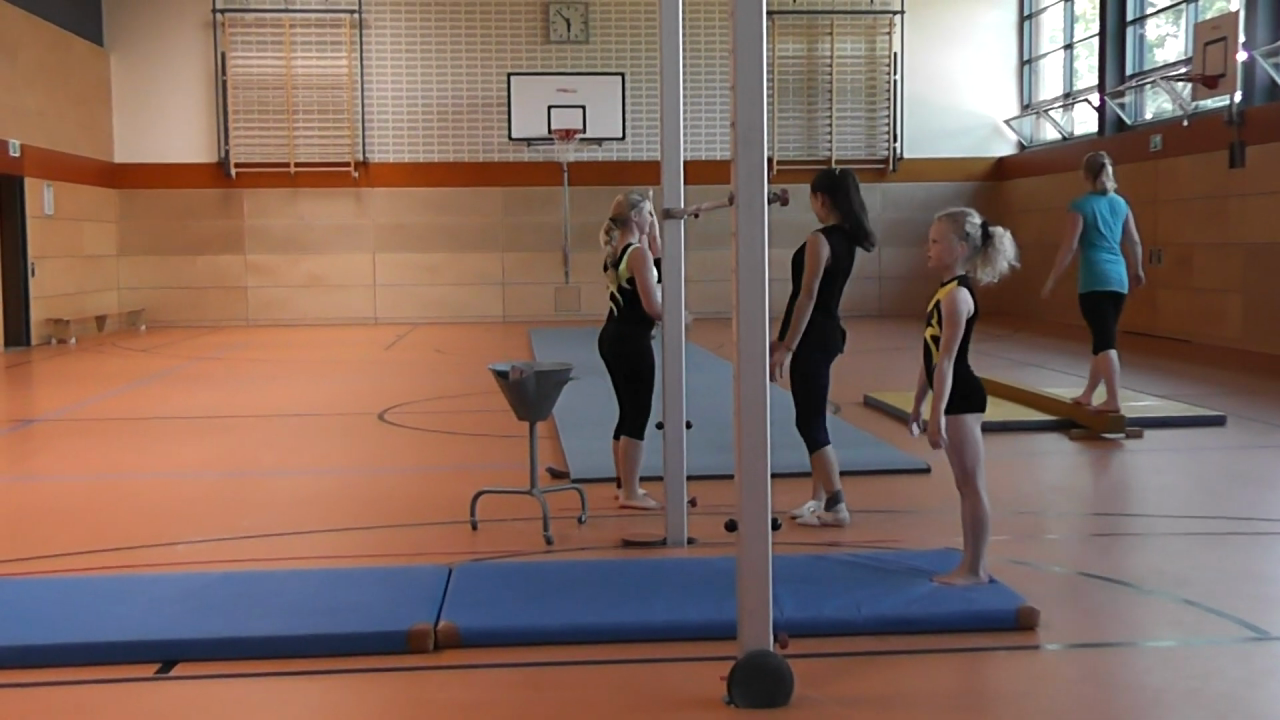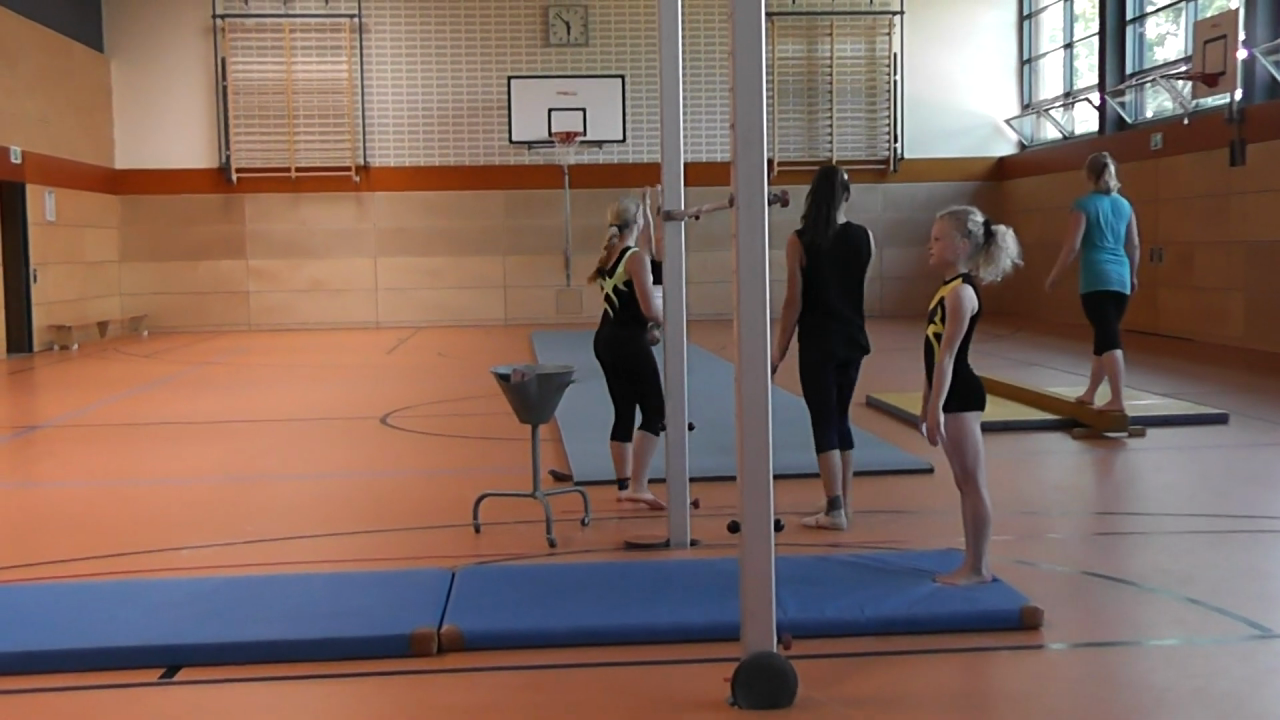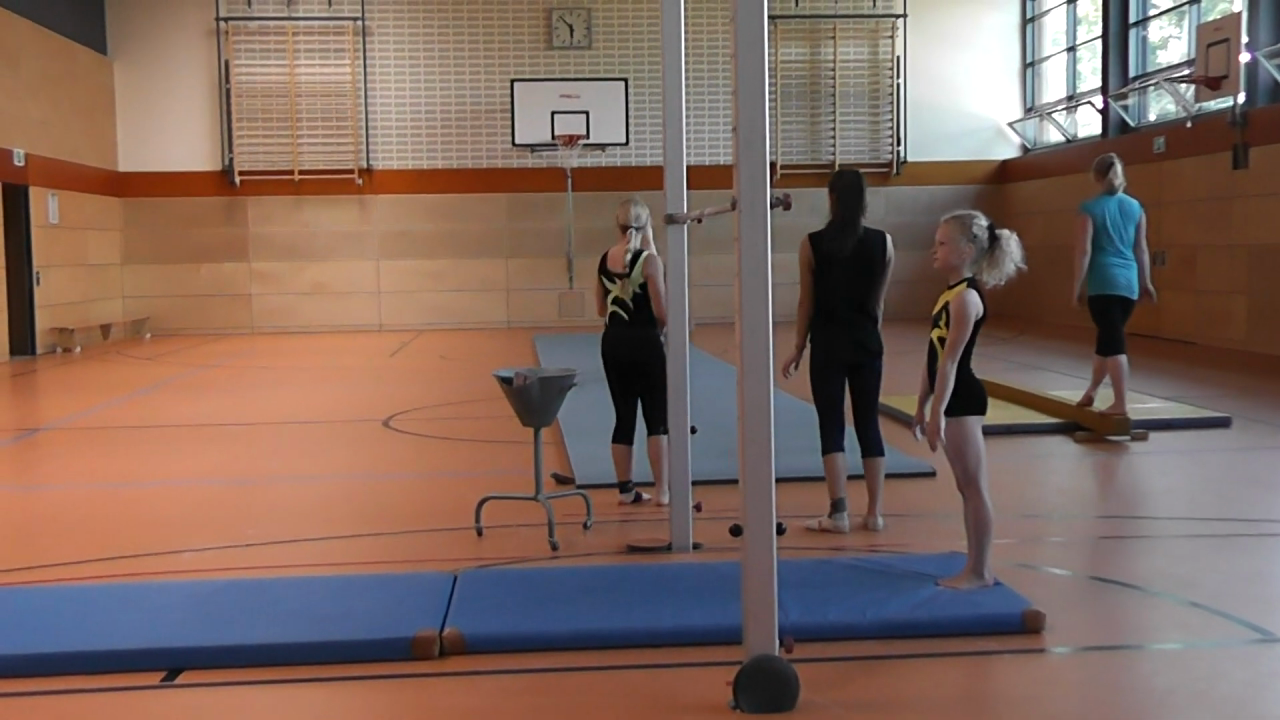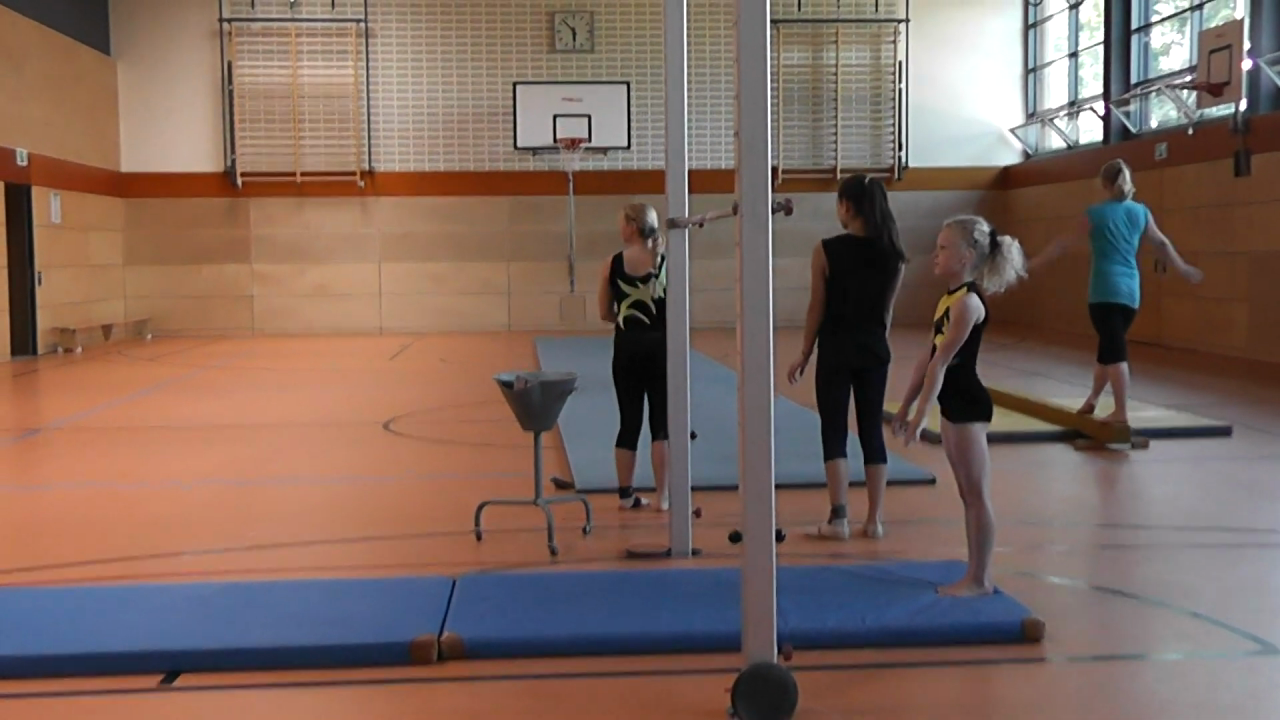
dt=0.4s
person 1, frame 1
left shoulder: (956, 296)
right shoulder: (945, 292)
left elbow: (946, 359)
right elbow: (931, 356)
left wrist: (938, 413)
right wrist: (918, 404)
left hip: (960, 399)
right hip: (950, 398)
left knee: (972, 486)
right knee: (964, 485)
left ankle: (975, 568)
right ankle: (969, 564)
person 1, frame 2
left shoulder: (961, 293)
right shoulder: (947, 290)
left elbow: (948, 356)
left wrist: (936, 409)
right wrist: (927, 405)
left hip: (960, 397)
right hip: (950, 397)
left knee: (973, 484)
right knee: (963, 484)
left ankle: (978, 568)
right ankle: (972, 564)
person 1, frame 3
left shoulder: (966, 298)
right shoulder: (950, 293)
left elbow: (950, 360)
right elbow: (933, 357)
left wrist: (938, 413)
right wrist: (922, 405)
left hip: (962, 402)
right hip: (950, 401)
left knee: (974, 488)
right knee: (966, 488)
left ankle: (980, 571)
right ankle: (973, 568)
person 1, frame 4
left shoulder: (968, 302)
right shoulder: (949, 299)
left elbow: (942, 362)
right elbow: (927, 358)
left wrist: (921, 414)
right wrist: (906, 406)
left hip: (968, 406)
right hip: (954, 406)
left knee: (977, 495)
right knee: (967, 494)
left ankle: (980, 579)
right ankle: (974, 575)
person 2, frame 1
left shoulder: (819, 240)
right shoulder: (846, 237)
left elbow: (807, 298)
left wrist: (786, 348)
right wrist: (782, 338)
left hip: (812, 340)
right hip: (821, 337)
left knee: (810, 422)
right knee: (812, 420)
left ankle: (836, 506)
right ankle: (820, 499)
person 2, frame 2
left shoulder: (800, 240)
right shoulder: (864, 236)
left elbow: (794, 301)
right elbow: (857, 290)
left wrist: (780, 349)
left hip: (819, 341)
right hip: (853, 339)
left knee: (824, 423)
right knee: (840, 419)
left ankle: (835, 511)
right ankle: (843, 501)
person 2, frame 3
left shoulder: (813, 244)
right shoulder: (882, 243)
left elbow: (807, 303)
right elbow: (879, 301)
left wrist: (798, 349)
left hip: (828, 346)
right hip: (867, 345)
left knee: (831, 427)
right knee: (869, 425)
left ankle: (838, 514)
right ankle: (873, 513)
person 2, frame 4
left shoulder: (827, 250)
right shoulder: (894, 251)
left elbow: (817, 308)
right elbow: (888, 308)
left wrist: (804, 354)
left hip: (836, 352)
right hip: (874, 352)
left knee: (834, 434)
right knee: (872, 431)
left ankle: (839, 520)
right ankle: (874, 520)
person 3, frame 1
left shoulder: (616, 252)
right shoulder: (639, 253)
right elbow: (652, 306)
left hip: (613, 336)
right hip: (632, 340)
left knee: (629, 412)
right knee: (638, 414)
left ankle: (625, 484)
right ankle: (630, 492)
person 3, frame 2
left shoulder: (608, 255)
right shoulder: (636, 257)
right elbow: (649, 308)
right wrist: (661, 322)
left hip: (606, 339)
right hip: (629, 341)
left knee: (623, 412)
right knee: (655, 411)
left ankle: (625, 485)
right ankle: (638, 486)
person 3, frame 3
left shoulder: (605, 259)
right shoulder: (649, 260)
left elbow: (602, 310)
right elbow: (661, 312)
right wrist: (664, 327)
left hip: (613, 342)
right hip: (643, 343)
left knee: (624, 417)
right knee: (657, 418)
left ankle: (626, 489)
right ankle: (662, 491)
person 3, frame 4
left shoulder: (613, 264)
right shoulder: (666, 263)
left elbow: (605, 314)
left hip: (627, 346)
right hip: (659, 346)
left knee: (629, 422)
right knee: (662, 423)
left ankle: (626, 495)
right ankle: (663, 497)
person 4, frame 1
left shoulder: (1081, 205)
right shoulder: (1120, 203)
left elbow: (1069, 247)
right elbow: (1134, 241)
left wrist: (1051, 280)
right wrist: (1137, 269)
left hip: (1095, 279)
right hip: (1119, 279)
left knee: (1105, 339)
right knee: (1103, 337)
left ankle: (1113, 400)
right ankle: (1088, 394)
person 4, frame 2
left shoulder: (1084, 204)
right shoulder: (1124, 204)
left elbow: (1073, 246)
right elbow: (1134, 245)
left wrist: (1053, 276)
right wrist: (1132, 276)
left hip: (1097, 279)
right hip: (1121, 279)
left knee: (1109, 339)
right knee: (1105, 337)
left ankle: (1117, 400)
right ankle: (1090, 393)
person 4, frame 3
left shoulder: (1091, 207)
right shoulder: (1135, 206)
left elbow: (1084, 251)
right elbow: (1141, 248)
left wrist: (1077, 287)
right wrist: (1146, 282)
left hip: (1103, 283)
right hip: (1129, 283)
left knee: (1113, 342)
right knee: (1108, 339)
left ankle: (1120, 404)
right ankle: (1091, 392)
person 4, frame 4
left shoulder: (1096, 213)
right shoulder: (1141, 212)
left elbow: (1066, 242)
right elbow: (1162, 243)
left wrist: (1037, 262)
right wrist: (1183, 268)
left hip: (1105, 290)
right hip: (1130, 291)
left knee: (1115, 350)
right knee: (1108, 347)
left ankle: (1121, 412)
right ankle: (1092, 400)
